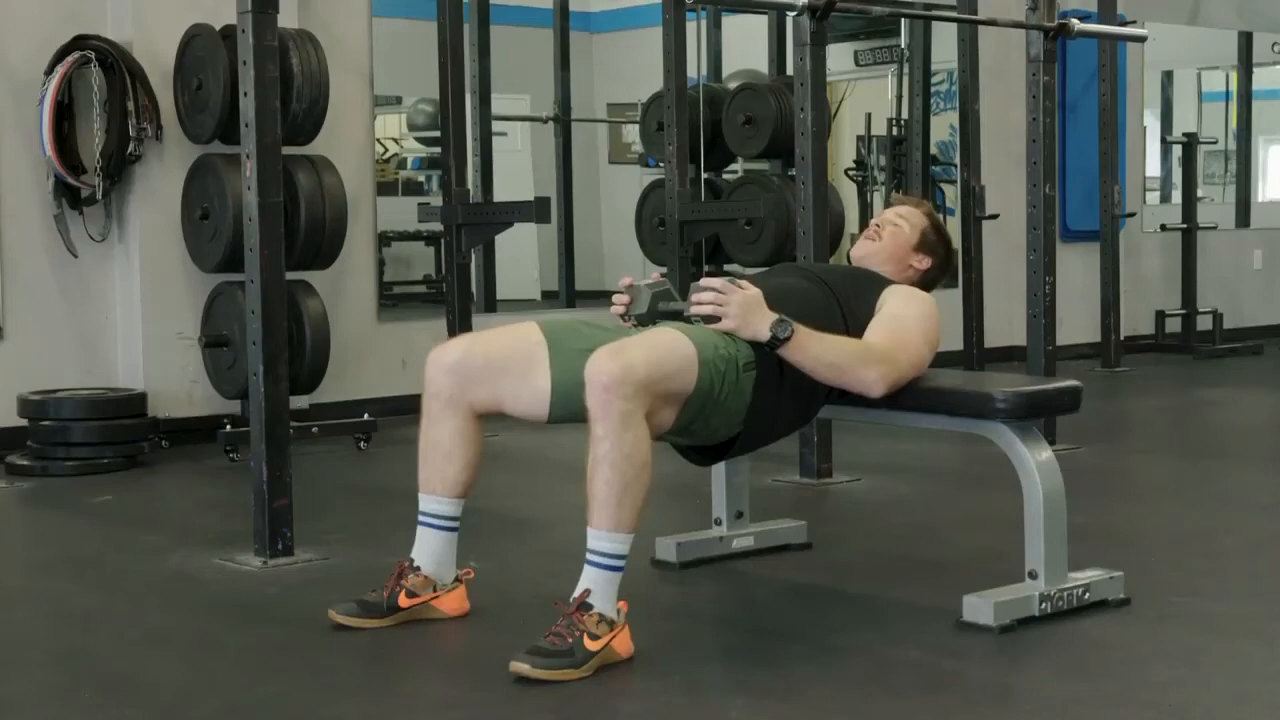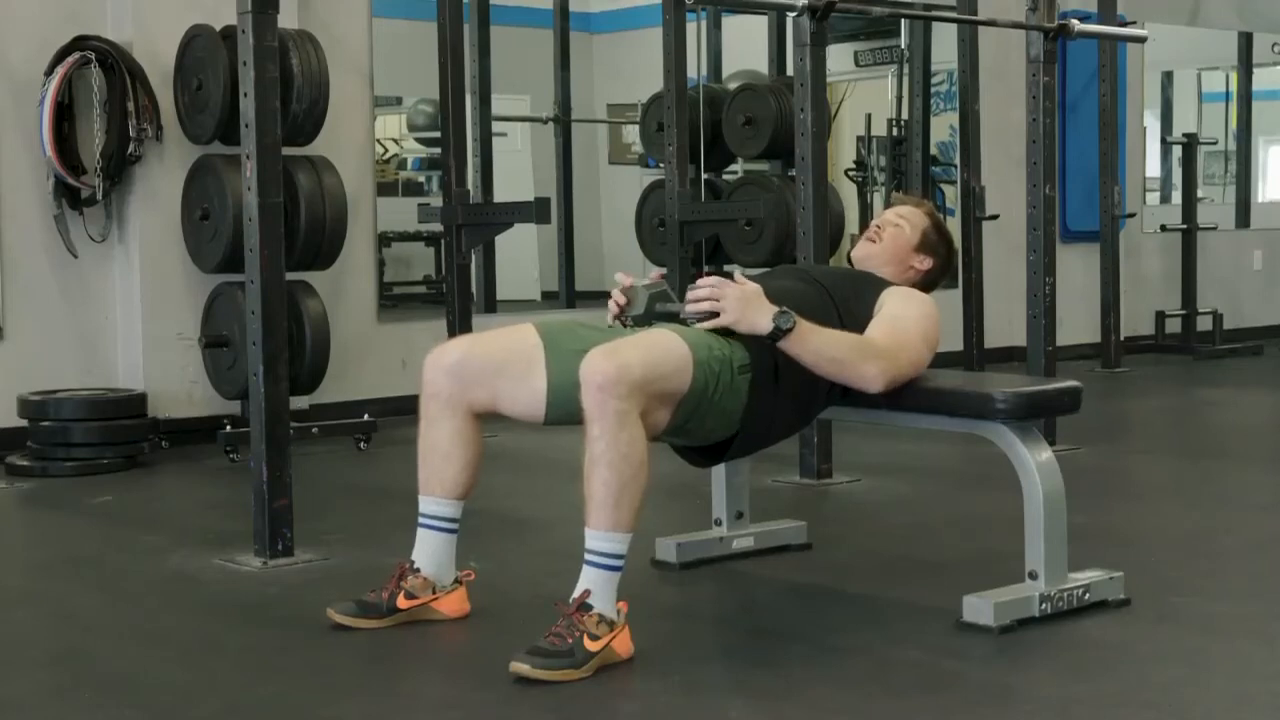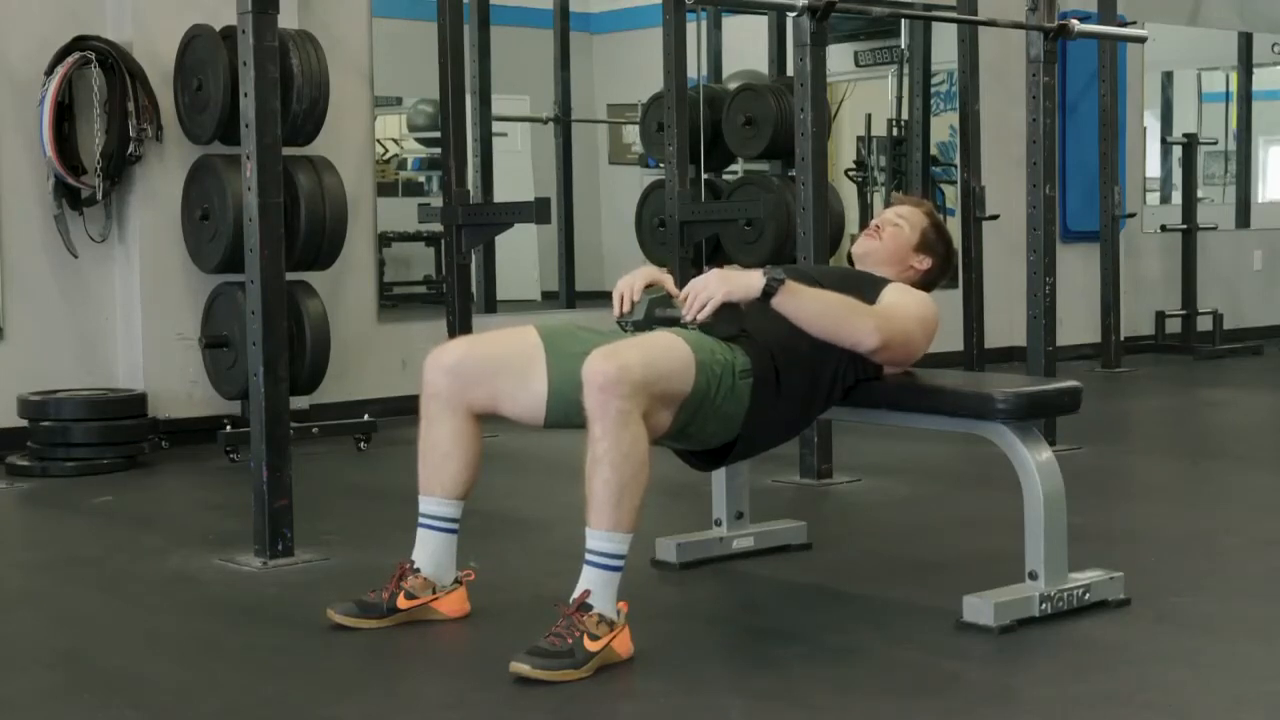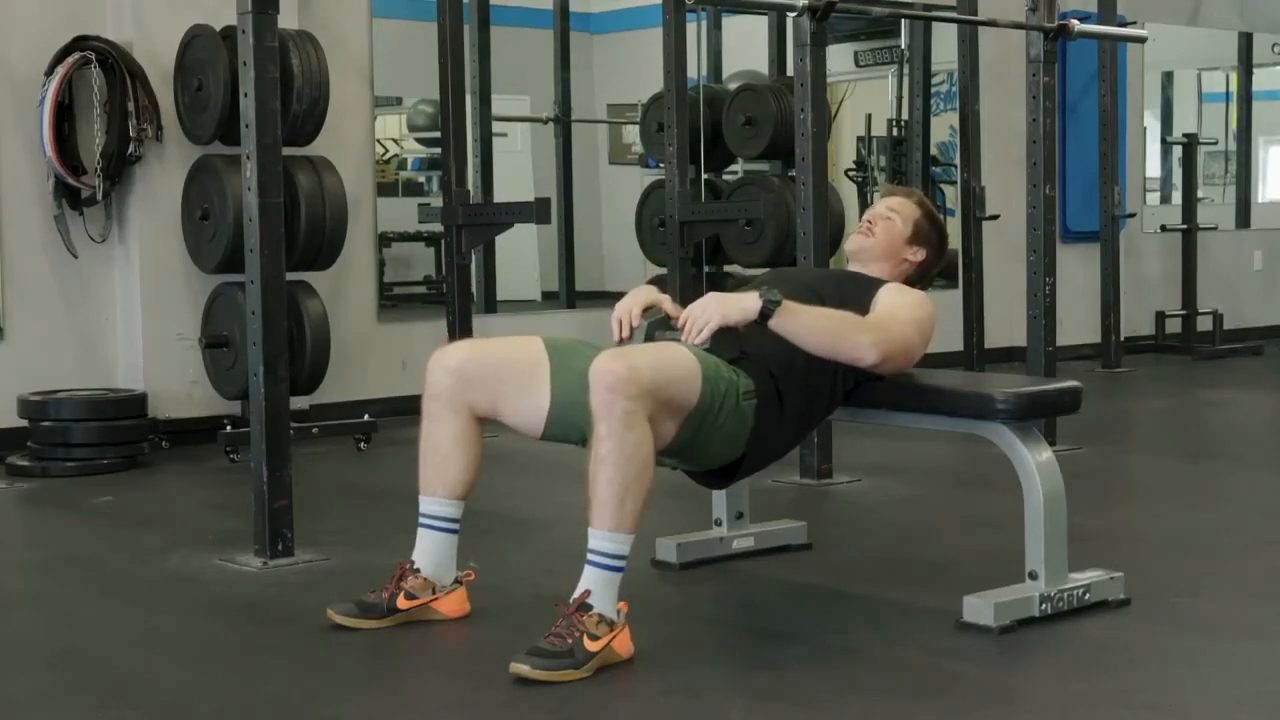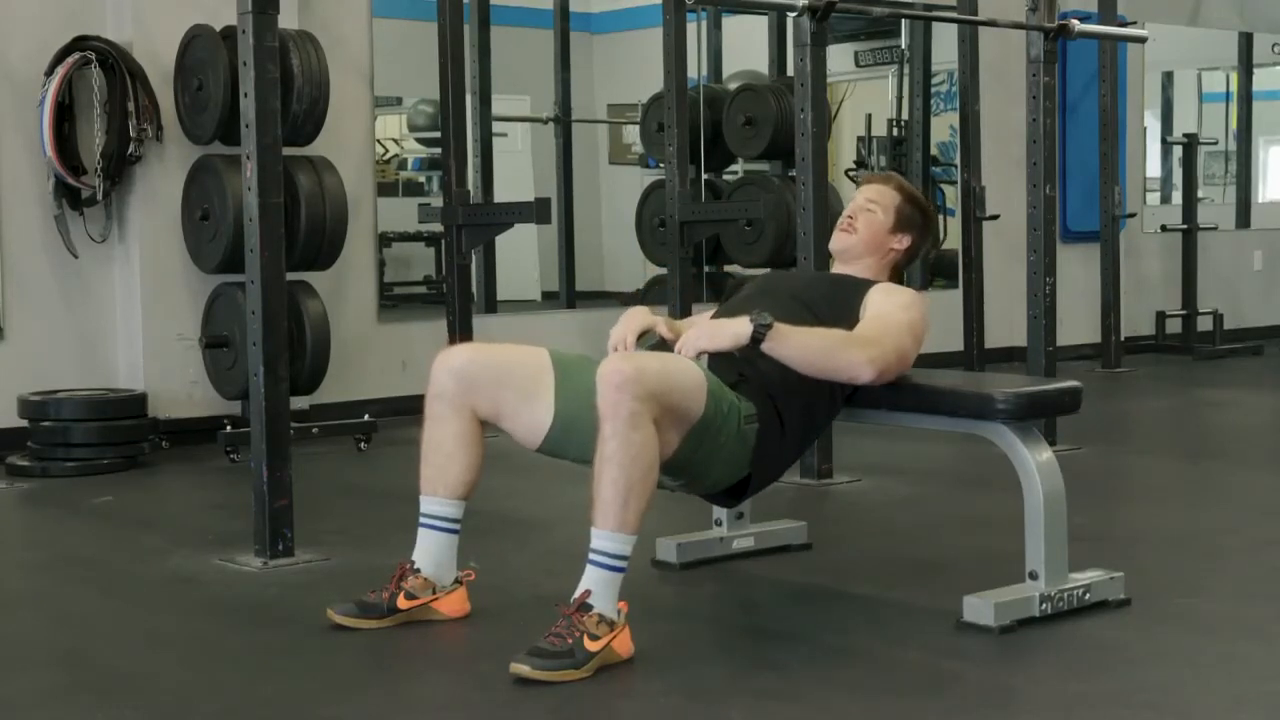
dt=1s
person 1, frame 1
left shoulder: (905, 300)
right shoulder: (806, 273)
left elbow: (877, 373)
left wrist: (771, 325)
left hip: (739, 362)
right hip: (663, 339)
left knee: (614, 376)
right knee: (454, 364)
left ankle: (598, 614)
right ankle: (431, 576)
person 1, frame 2
left shoulder: (905, 303)
right shoulder: (809, 275)
left elbow: (877, 369)
left wrist: (770, 318)
left hip: (735, 367)
right hip: (663, 345)
left knee: (607, 376)
right knee: (451, 367)
left ankle: (597, 613)
right ankle: (431, 577)
person 1, frame 3
left shoulder: (908, 304)
right shoulder: (810, 279)
left elbow: (870, 335)
left wrist: (763, 281)
right wrist: (658, 278)
left hip: (735, 371)
right hip: (665, 347)
left knee: (610, 377)
right knee: (451, 367)
left ankle: (597, 613)
right ankle: (431, 577)
person 1, frame 4
left shoulder: (903, 302)
right shoulder: (798, 277)
left elbow: (871, 348)
left wrist: (758, 304)
right wrist: (658, 300)
left hip: (736, 394)
right hip: (662, 373)
left knee: (618, 378)
right knee: (454, 368)
left ankle: (598, 614)
right ankle: (432, 577)
person 1, frame 5
left shoulder: (894, 301)
right shoulder: (784, 280)
left elbow: (865, 361)
left wrist: (752, 329)
right wrist: (652, 318)
left hip: (733, 419)
right hip: (654, 394)
left knee: (623, 379)
right knee: (459, 369)
left ankle: (598, 615)
right ankle: (432, 579)
